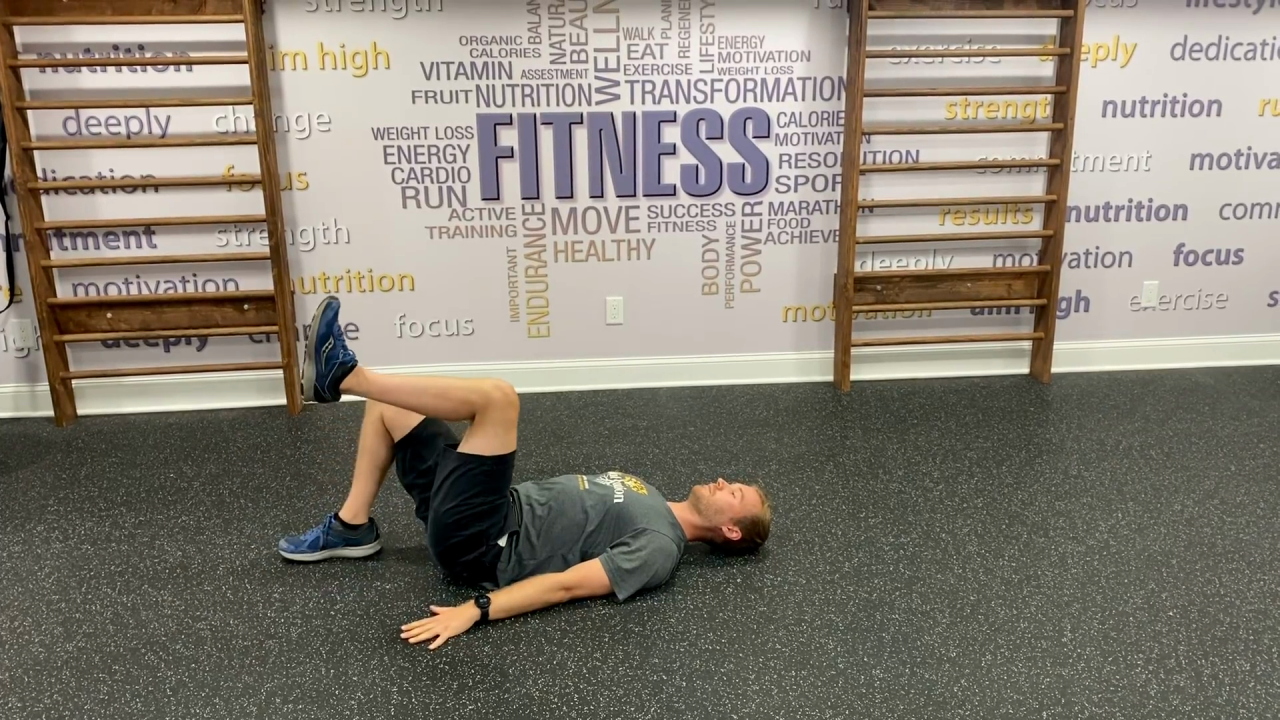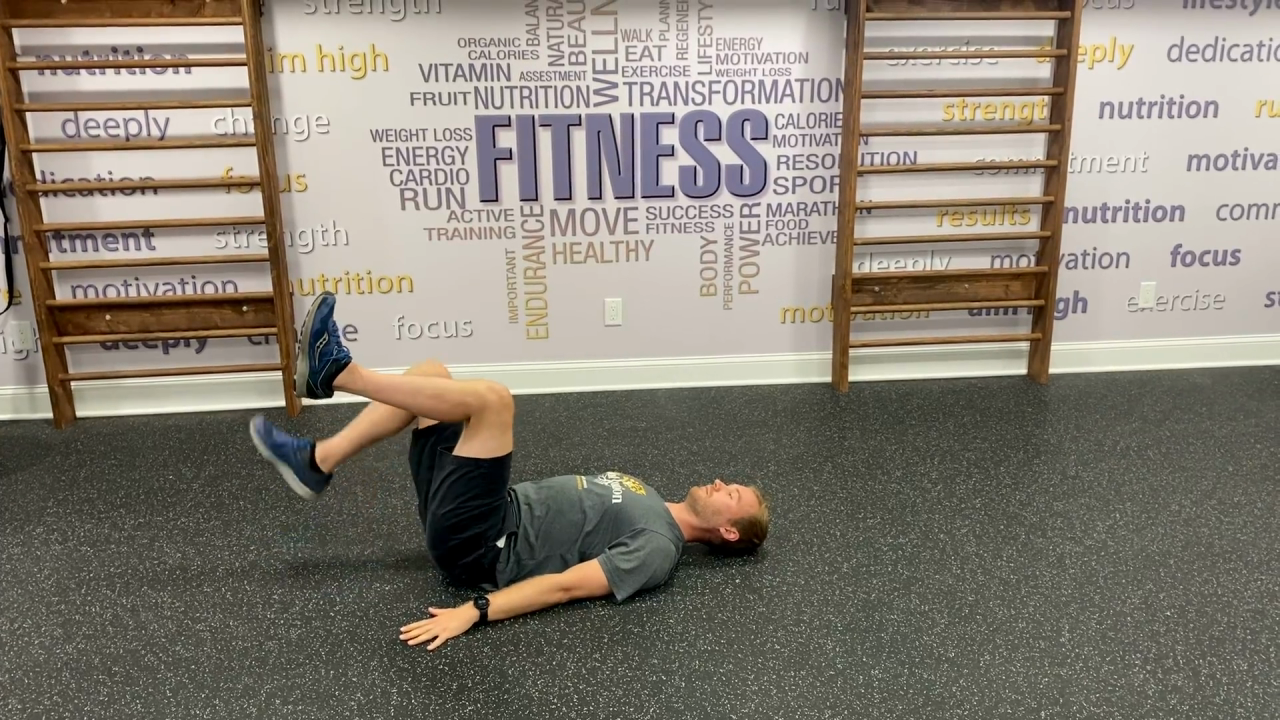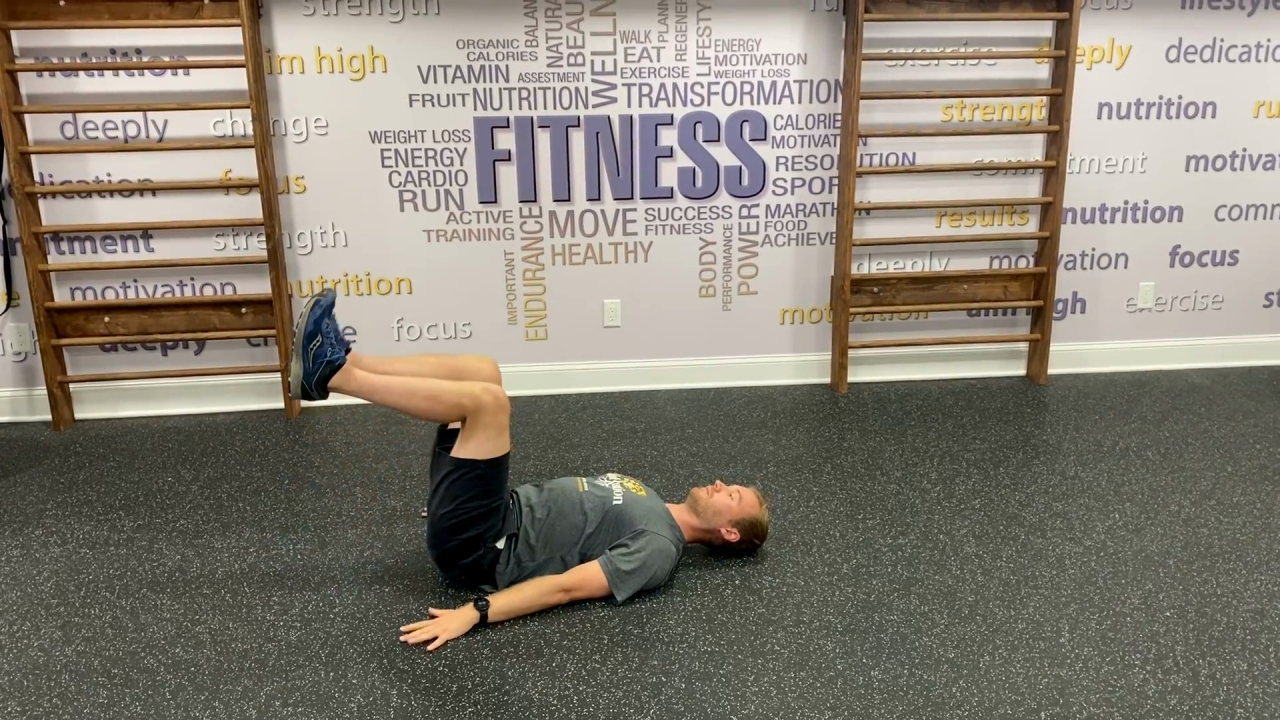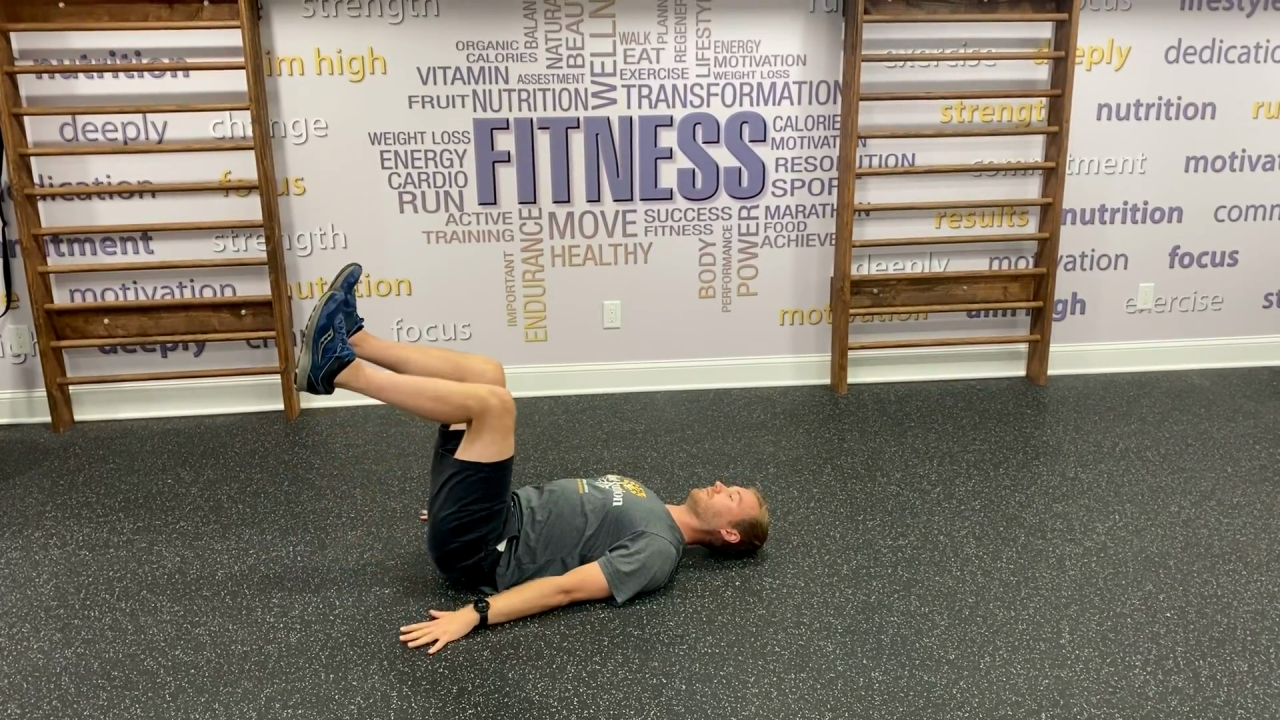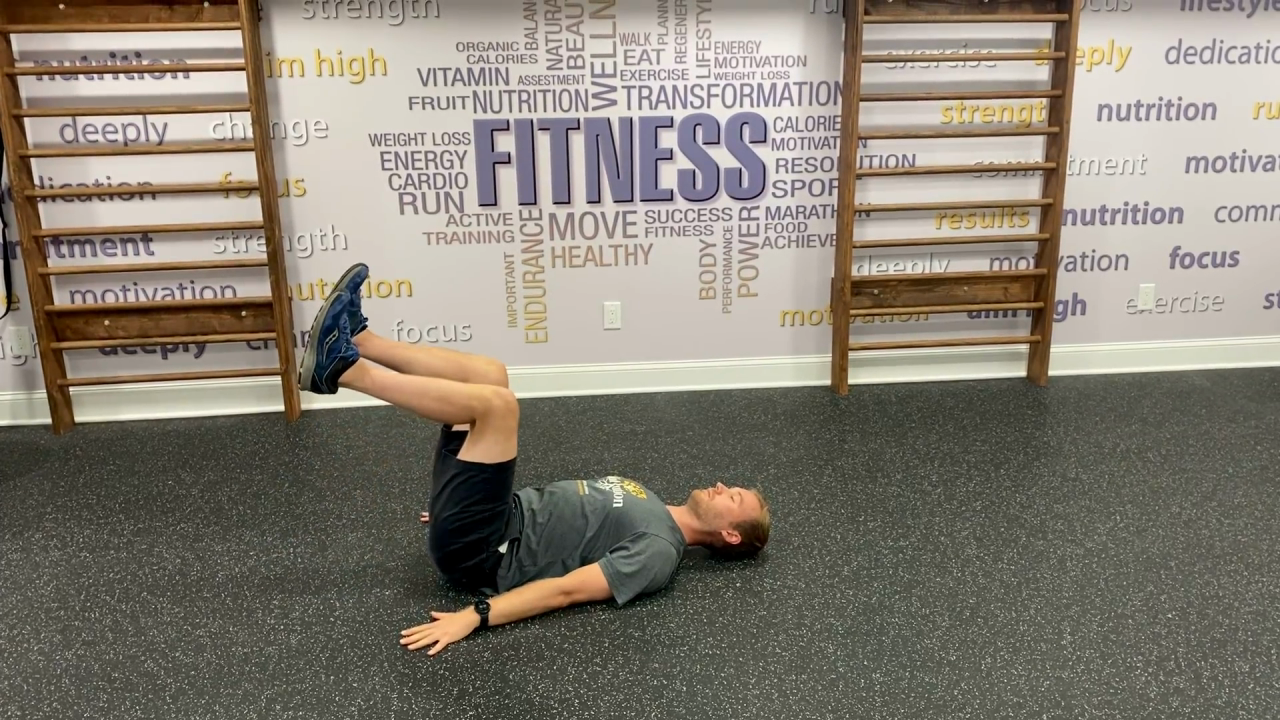
dt=0.4s
person 1, frame 1
left shoulder: (658, 546)
right shoulder: (645, 497)
left elbow: (567, 585)
left wrist: (475, 610)
left hip: (478, 546)
right hip: (503, 510)
left knee: (498, 396)
right knee: (385, 401)
left ankle: (342, 377)
right ankle: (351, 527)
person 1, frame 2
left shoulder: (655, 548)
right shoulder: (641, 498)
left elbow: (565, 585)
left wrist: (472, 612)
right wrist: (466, 485)
left hip: (475, 548)
right hip: (496, 513)
left knee: (493, 398)
right knee: (434, 373)
left ankle: (337, 374)
right ankle: (317, 463)
person 1, frame 3
left shoulder: (657, 549)
right shoulder: (645, 501)
left elbow: (568, 586)
left wrist: (474, 613)
right wrist: (456, 502)
left hip: (478, 550)
right hip: (502, 516)
left knee: (488, 398)
right knee: (483, 371)
left ankle: (329, 376)
right ankle: (341, 359)
person 1, frame 4
left shoulder: (657, 550)
right shoulder: (643, 503)
left elbow: (566, 588)
left wrist: (474, 614)
right wrist: (455, 505)
left hip: (477, 551)
right hip: (499, 519)
left knee: (494, 402)
right knee: (487, 372)
left ankle: (337, 370)
right ankle: (352, 340)
person 1, frame 5
left shoulder: (658, 552)
right shoulder: (644, 502)
left elbow: (567, 590)
left wrist: (474, 617)
right wrist: (457, 507)
left hip: (477, 552)
right hip: (500, 518)
left knee: (498, 404)
right knee: (490, 374)
left ankle: (342, 370)
right ankle: (355, 340)
